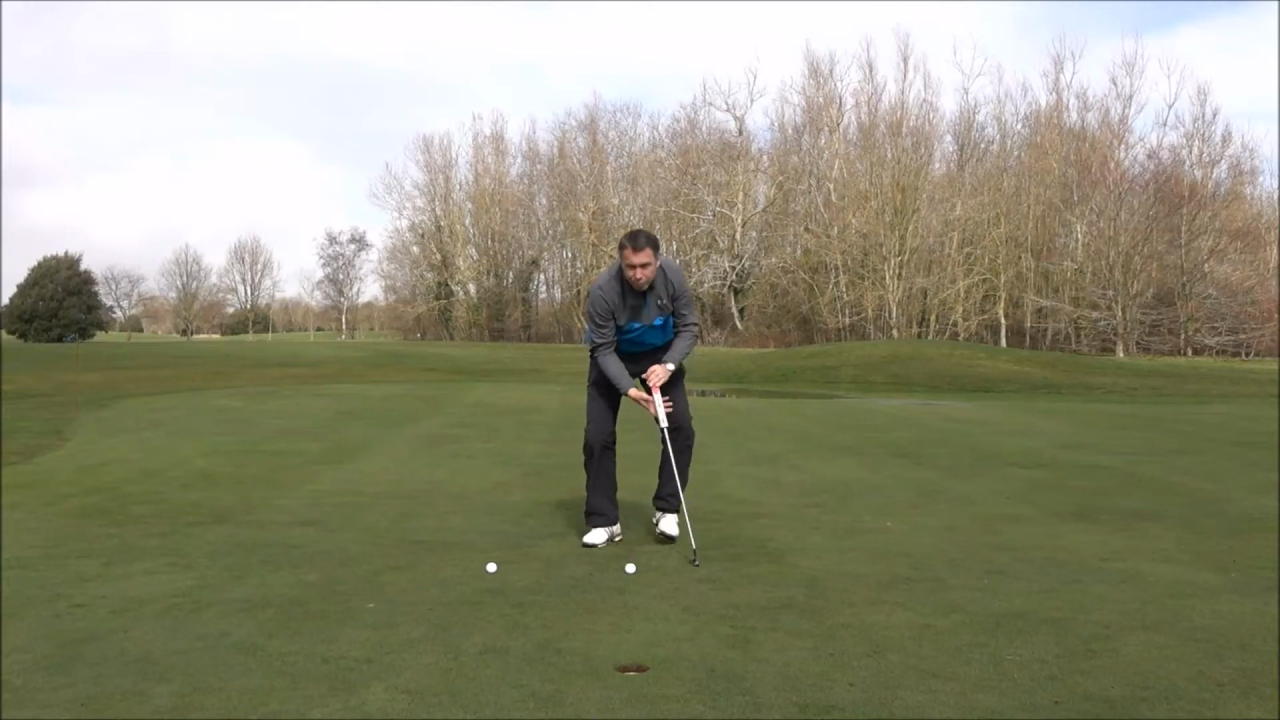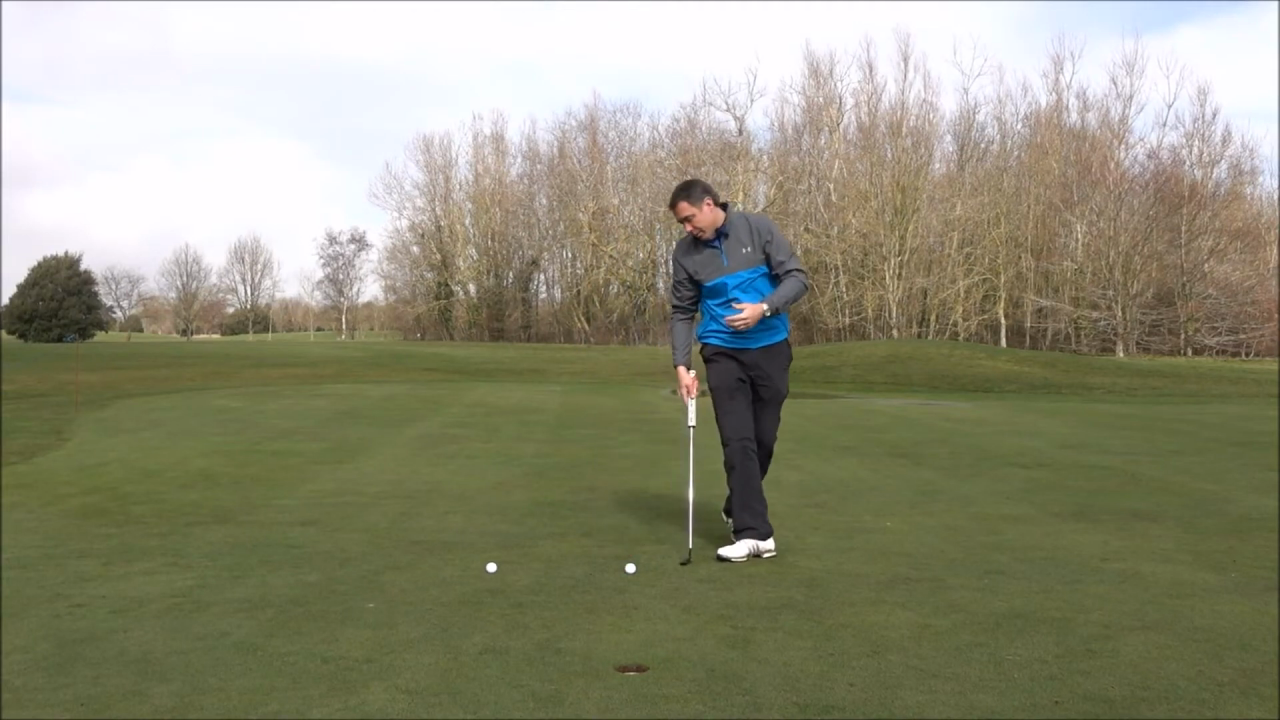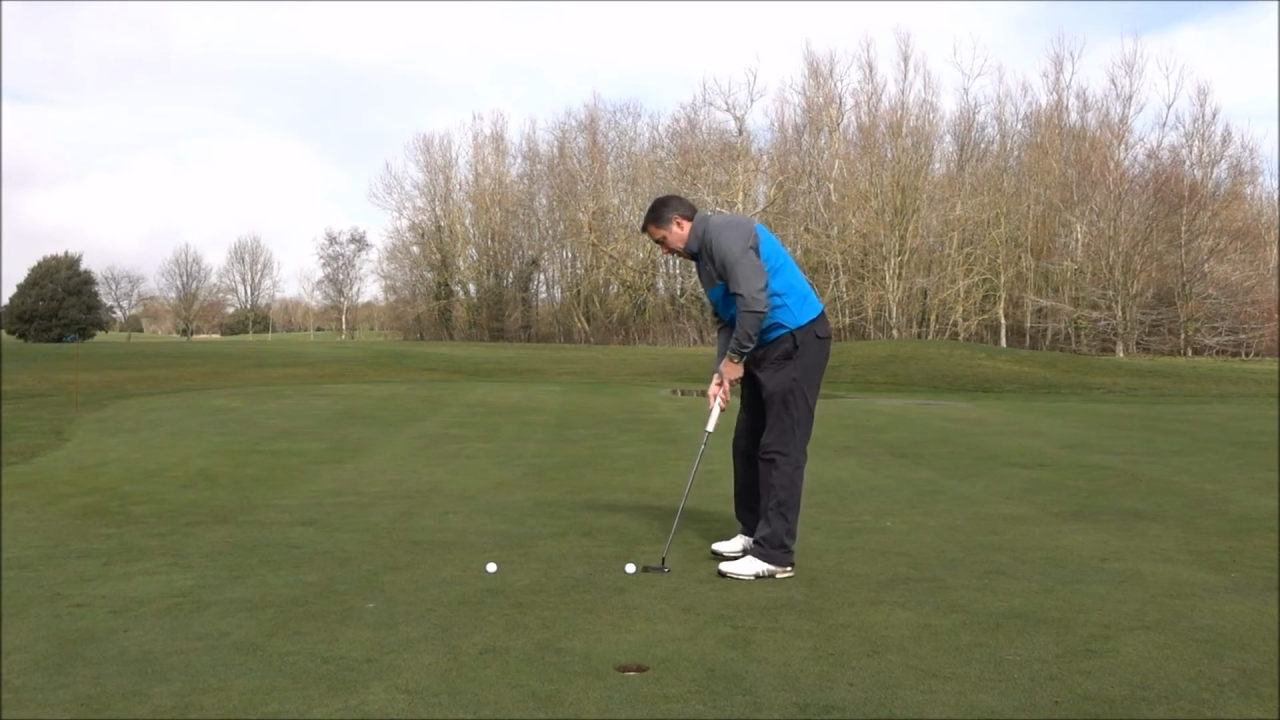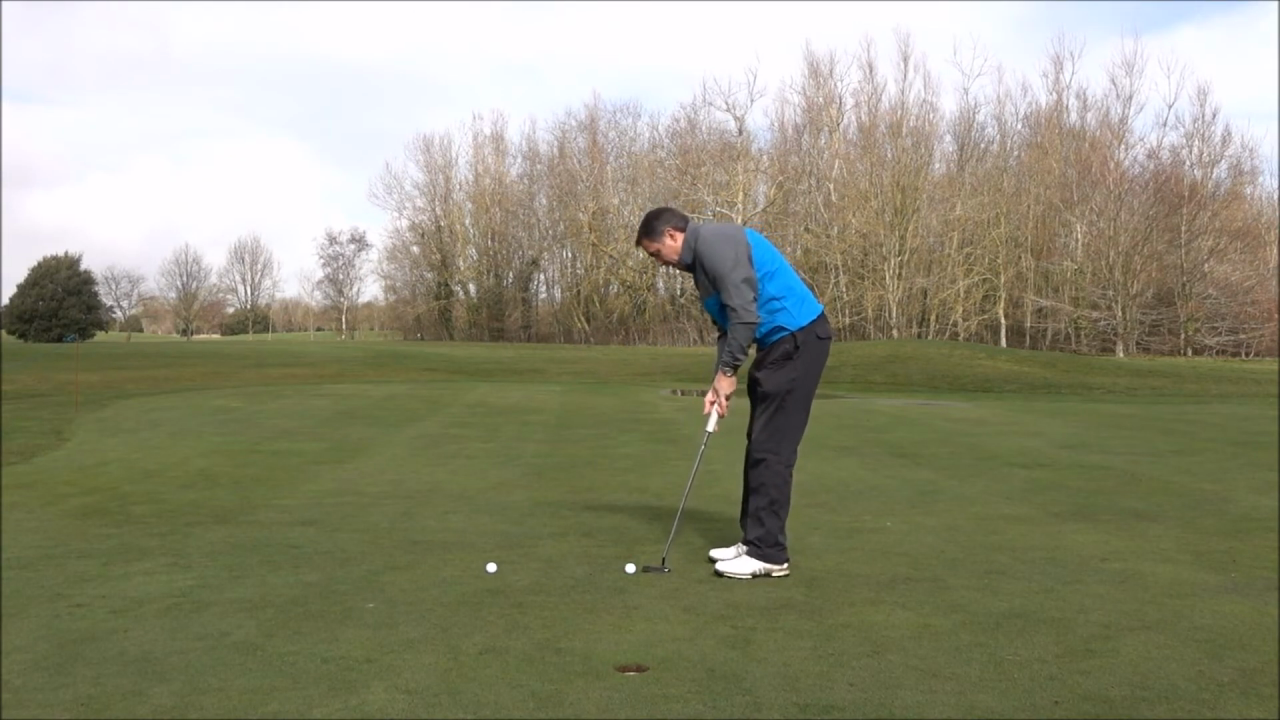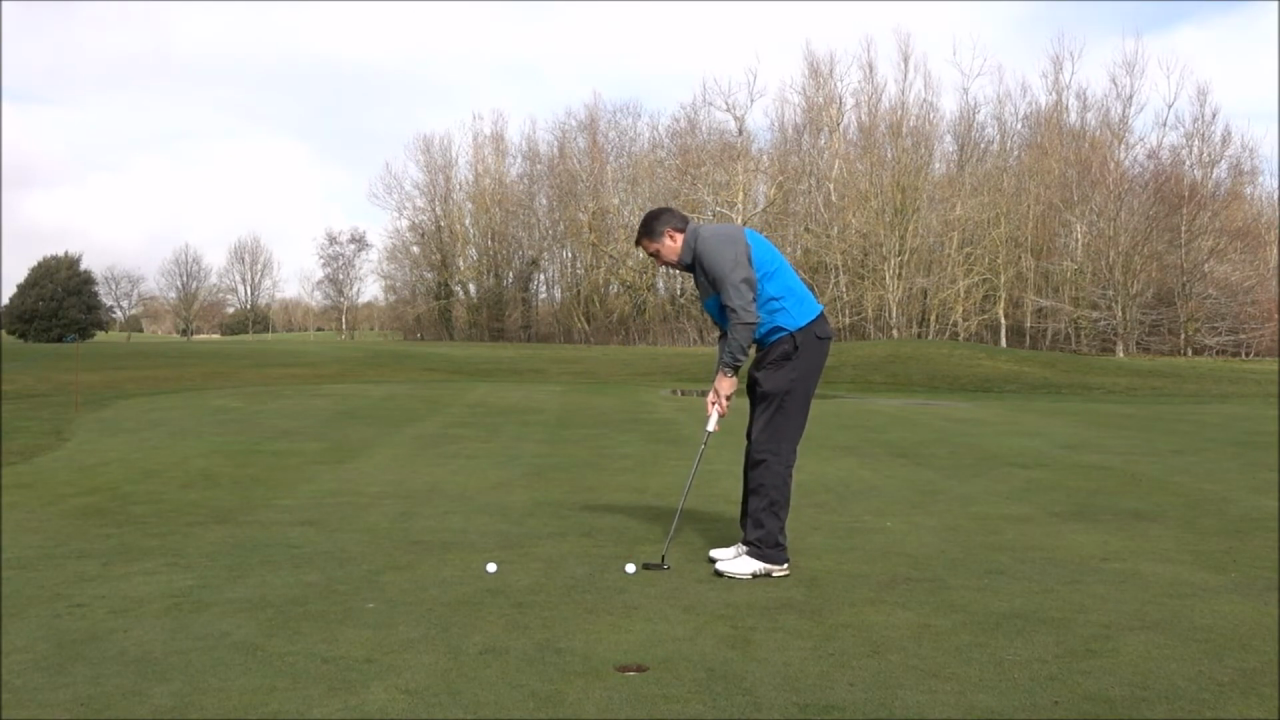
dt=1s
person 1, frame 1
left shoulder: (672, 275)
right shoulder: (603, 288)
left elbow: (688, 326)
right elbow: (602, 350)
left wrist: (669, 366)
right wrist: (632, 392)
left hip: (659, 354)
right hip: (613, 355)
left knee: (679, 427)
right knee: (598, 435)
left ankle: (667, 509)
right ankle: (604, 521)
person 1, frame 2
left shoulder: (760, 228)
right shoulder: (685, 253)
left elbow: (796, 279)
right elbow: (682, 313)
left wrist: (763, 308)
right wrist: (681, 366)
left hip: (770, 350)
right hip: (723, 355)
left knee: (762, 440)
right knee: (738, 441)
left ankle: (737, 511)
right ankle: (754, 534)
person 1, frame 3
left shoulder: (724, 233)
right shoulder: (705, 255)
left elbow: (753, 301)
right elbow: (729, 318)
left wrist: (735, 358)
right wrist: (720, 372)
left hip: (796, 339)
right hip: (772, 343)
left knee: (780, 447)
right knee: (748, 442)
left ankle: (774, 555)
right ankle: (753, 532)
person 1, frame 4
left shoulder: (714, 242)
right shoulder: (701, 259)
left elbow: (745, 312)
right elbow: (729, 322)
left wrist: (727, 371)
right wrist: (719, 381)
left hip: (797, 337)
right hip: (782, 341)
left knee: (771, 447)
right knee: (760, 445)
left ankle: (769, 553)
right ankle: (755, 541)
person 1, frame 5
left shoulder: (713, 243)
right shoulder: (702, 260)
left elbow: (744, 313)
right elbow: (731, 321)
left wrist: (727, 372)
right wrist: (721, 381)
left hip: (796, 338)
right hip: (782, 341)
left knee: (770, 448)
right knee: (759, 445)
left ankle: (769, 554)
right ankle: (755, 542)
